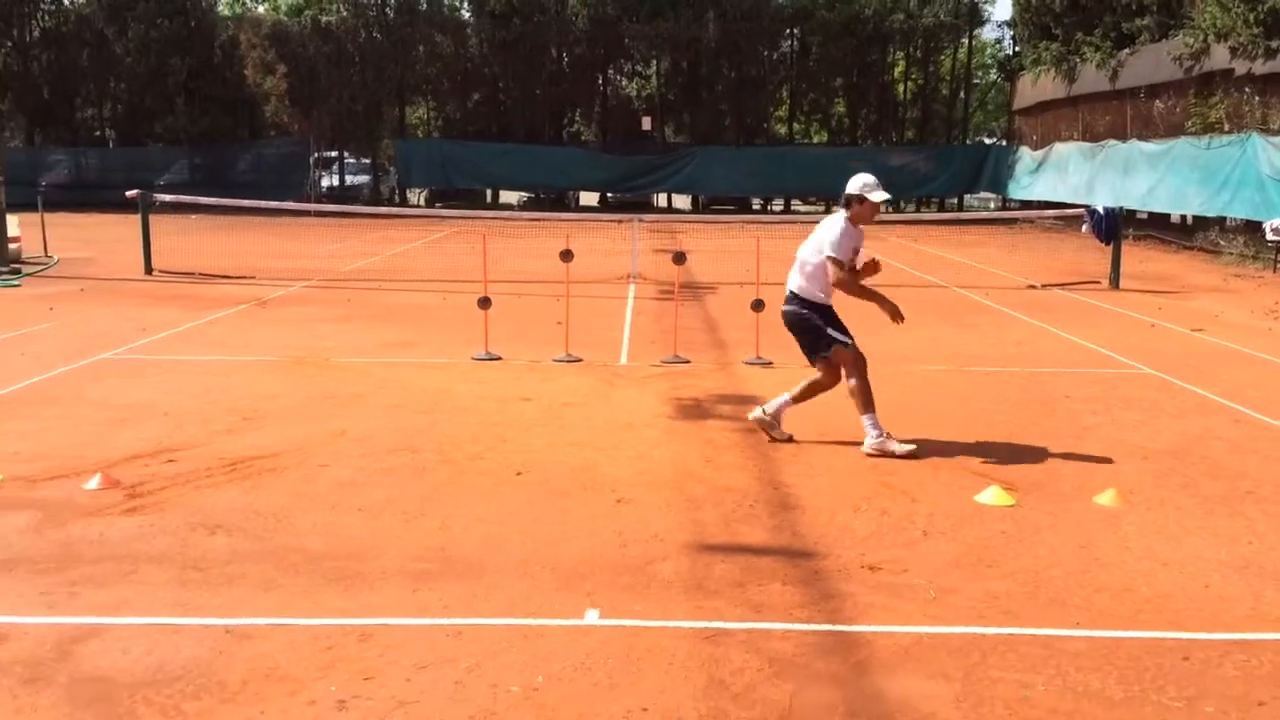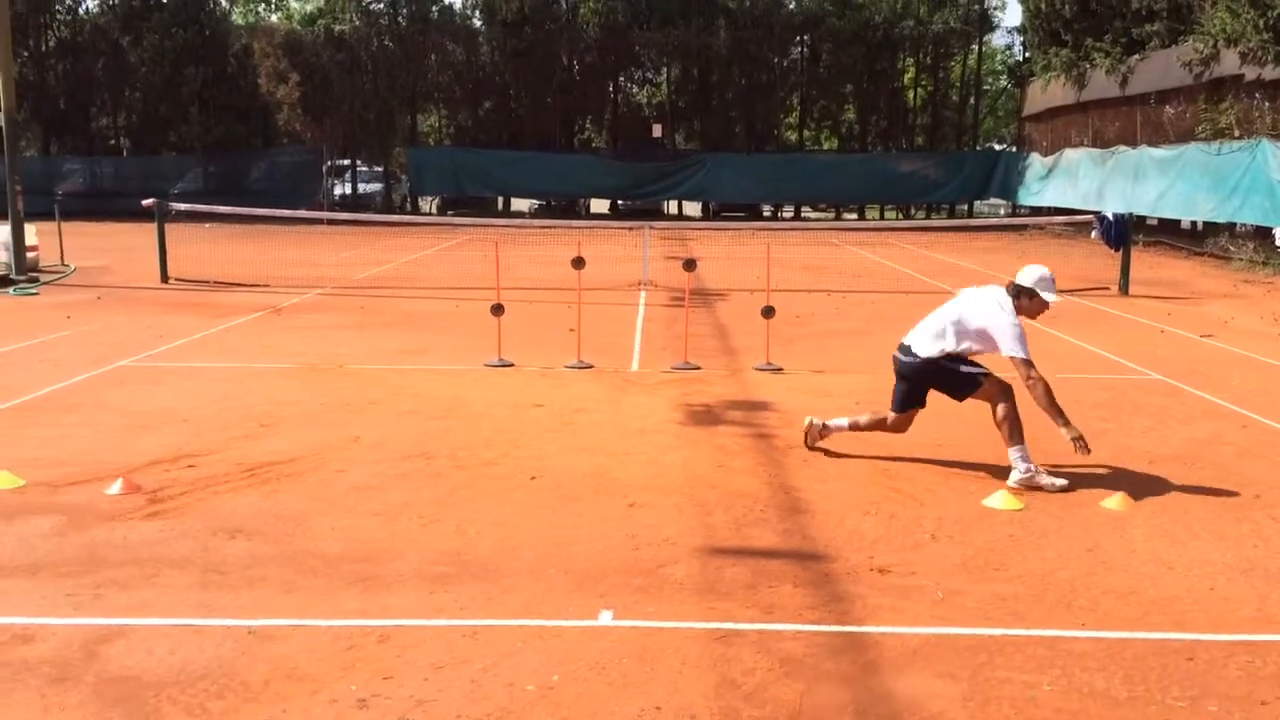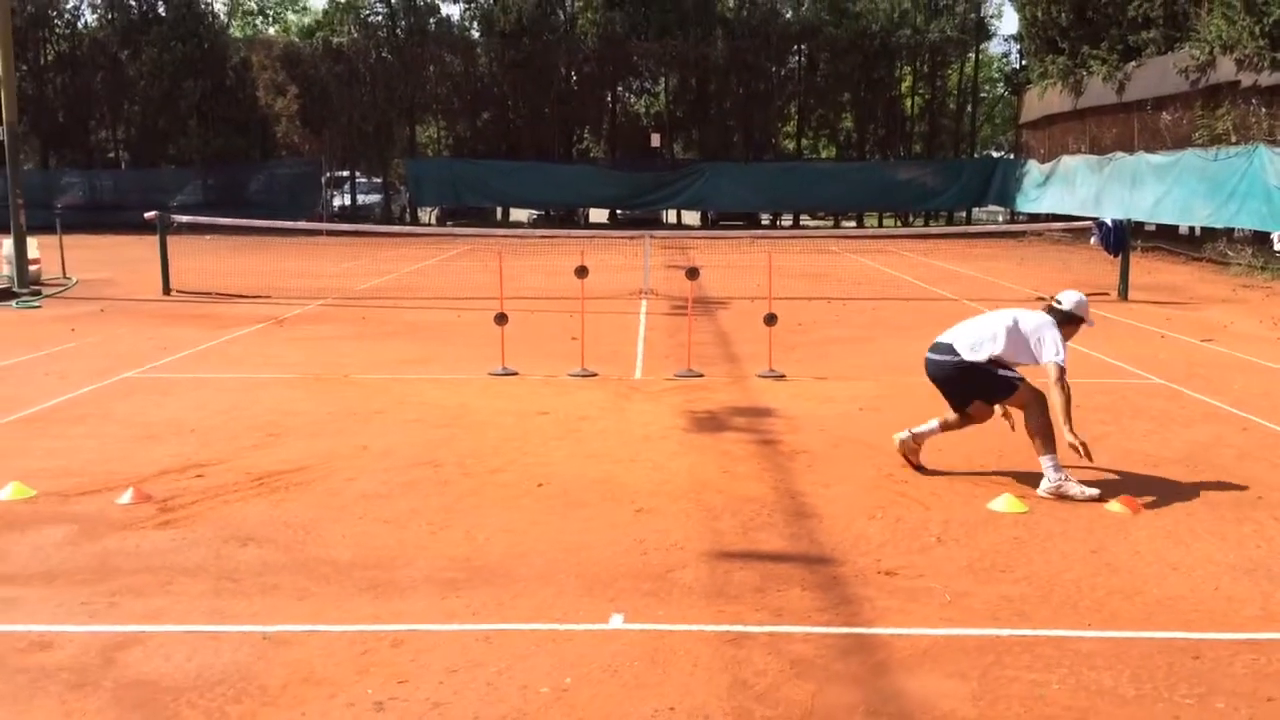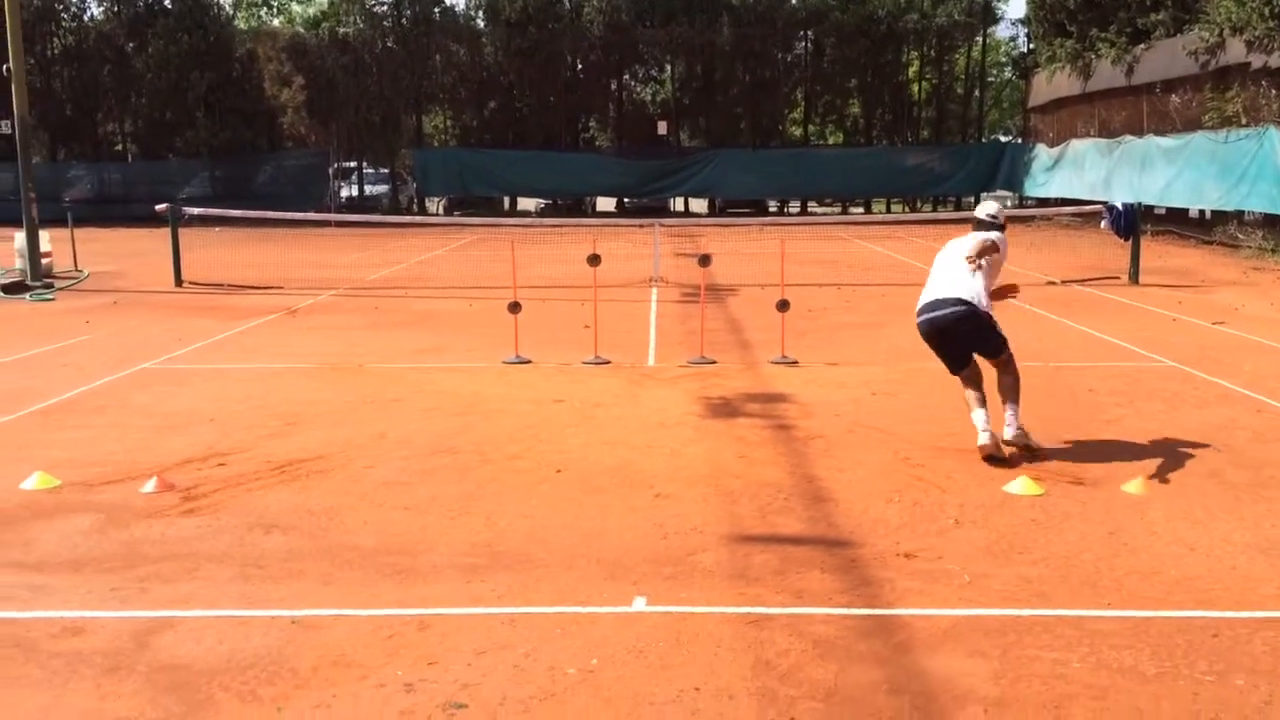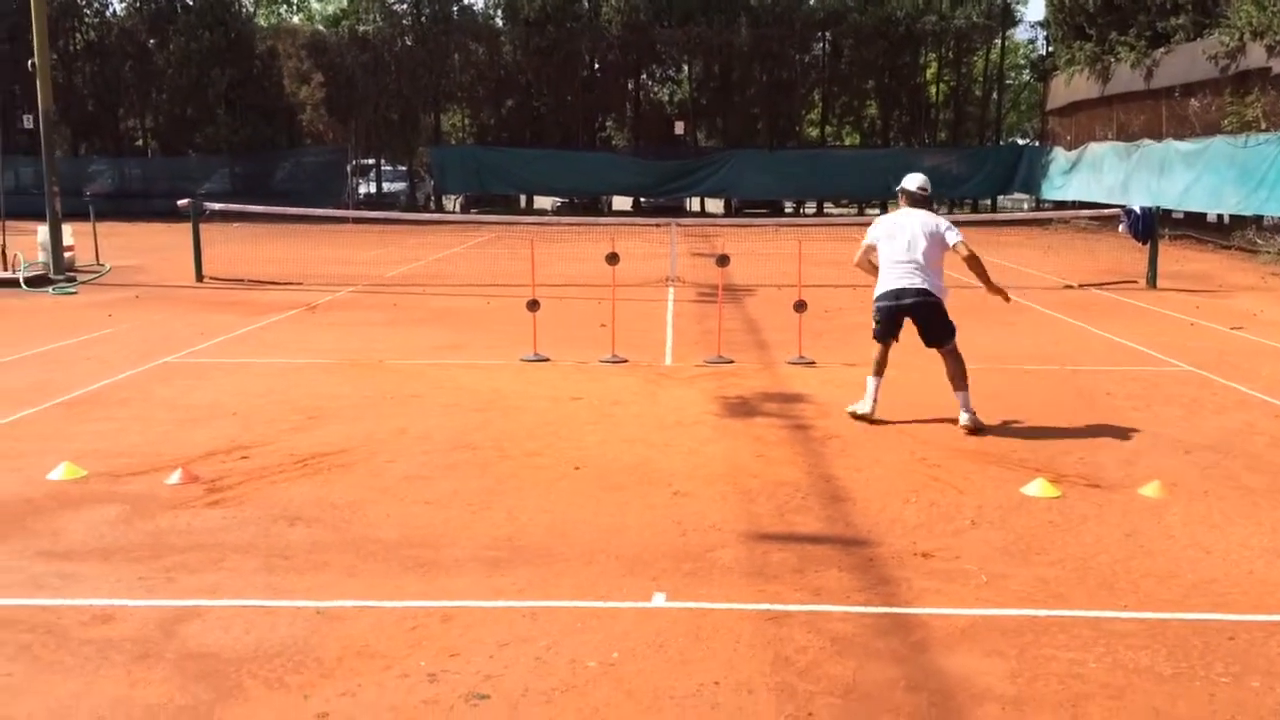
dt=0.3s
person 1, frame 1
left shoulder: (851, 227)
right shoulder: (838, 229)
left elbow: (847, 269)
right elbow: (837, 278)
left wrist: (867, 268)
right wrist: (882, 301)
left hip: (806, 306)
right hip: (805, 305)
left knee: (830, 376)
right knee: (856, 362)
left ankle: (768, 412)
right ankle: (876, 438)
person 1, frame 2
left shoulder: (990, 294)
right shoulder: (1006, 321)
left elbow: (958, 319)
right elbow: (1032, 379)
right wrist: (1065, 426)
left hip: (909, 351)
right hip: (927, 358)
left knee: (895, 422)
right knee: (1002, 392)
left ankle: (822, 427)
right ankle: (1022, 469)
person 1, frame 3
left shoulder: (1013, 317)
right shoulder: (1052, 334)
right elbow: (1057, 383)
left wrist: (1002, 400)
right wrist: (1068, 430)
left hip: (936, 355)
right hip: (958, 360)
left knee: (980, 411)
right knee: (1035, 403)
left ankle: (914, 436)
right ankle: (1054, 481)
person 1, frame 4
left shoulder: (951, 246)
right shoulder: (996, 239)
right elbow: (982, 245)
left wrist: (990, 296)
right wrist: (975, 258)
left hip: (926, 315)
right hip: (962, 309)
left knee: (971, 377)
right knee: (1005, 363)
left ankle: (985, 435)
right ankle: (1012, 428)
person 1, frame 5
left shoulder: (883, 222)
right shoulder: (939, 223)
left elbow: (861, 260)
right elbow: (967, 254)
right wrist: (989, 284)
left hip: (887, 295)
right hip: (925, 295)
left knee: (883, 344)
right knee: (950, 352)
left ankle: (868, 403)
right ankle: (967, 414)
